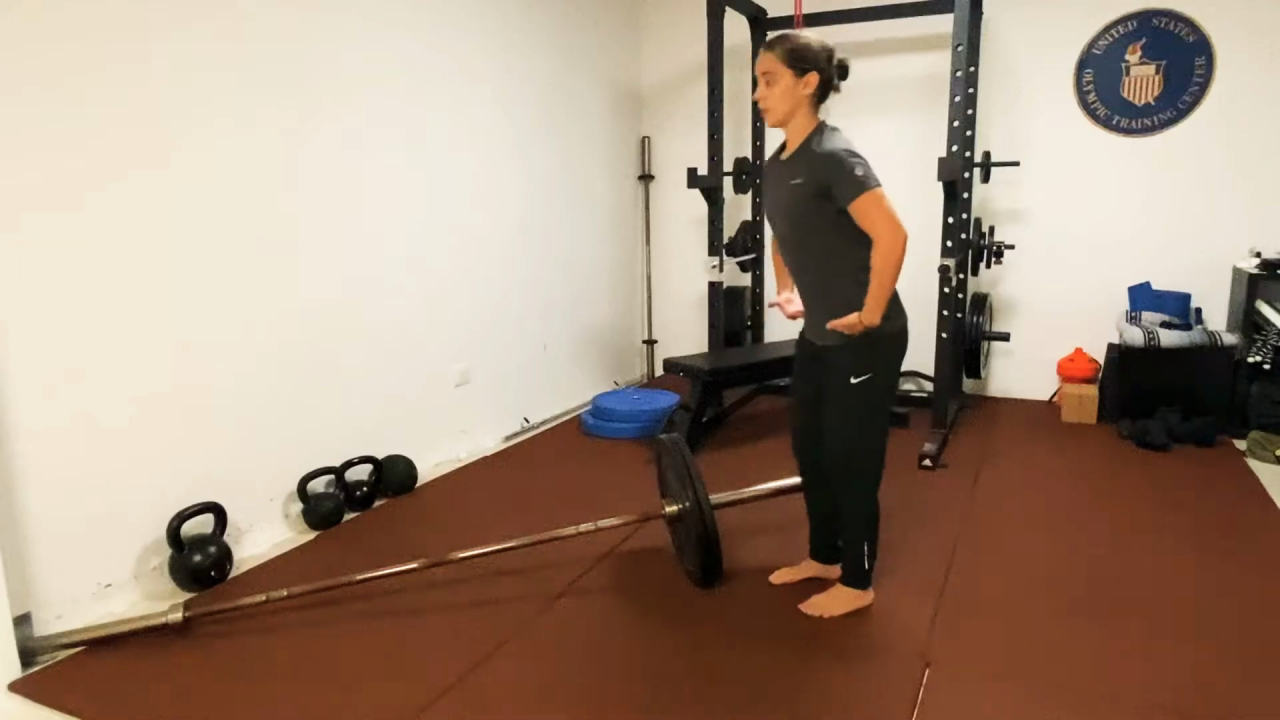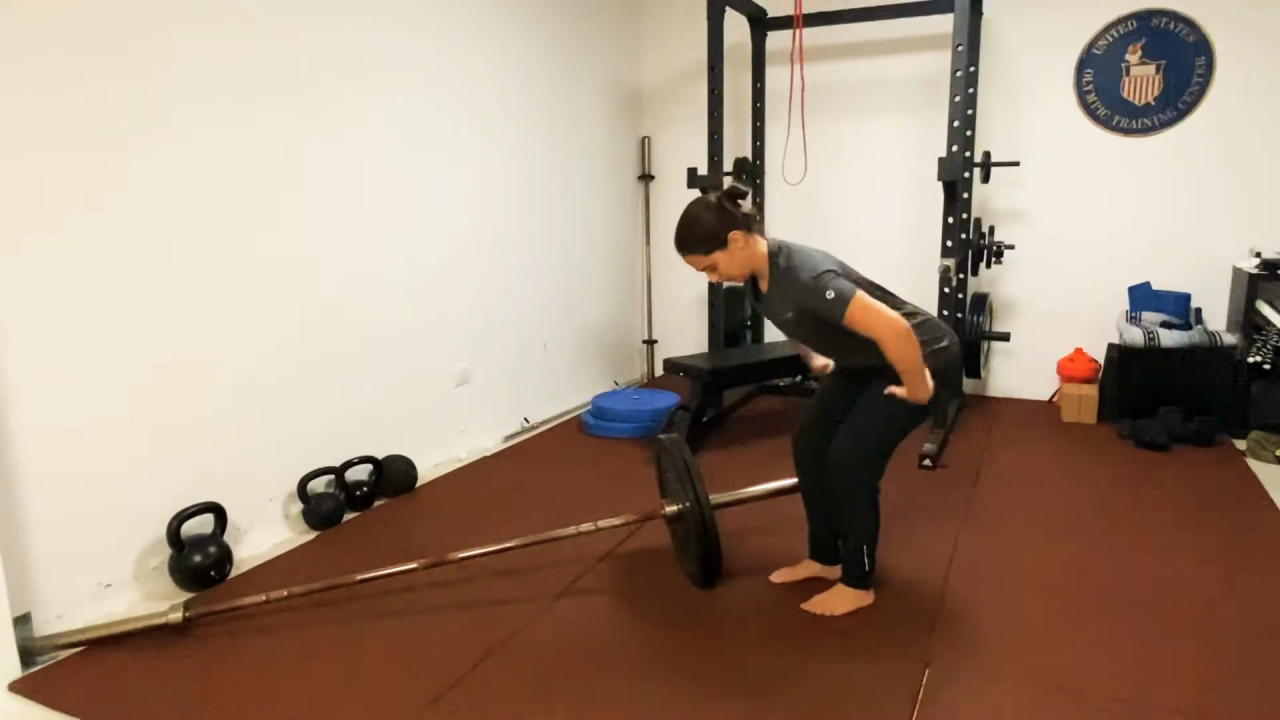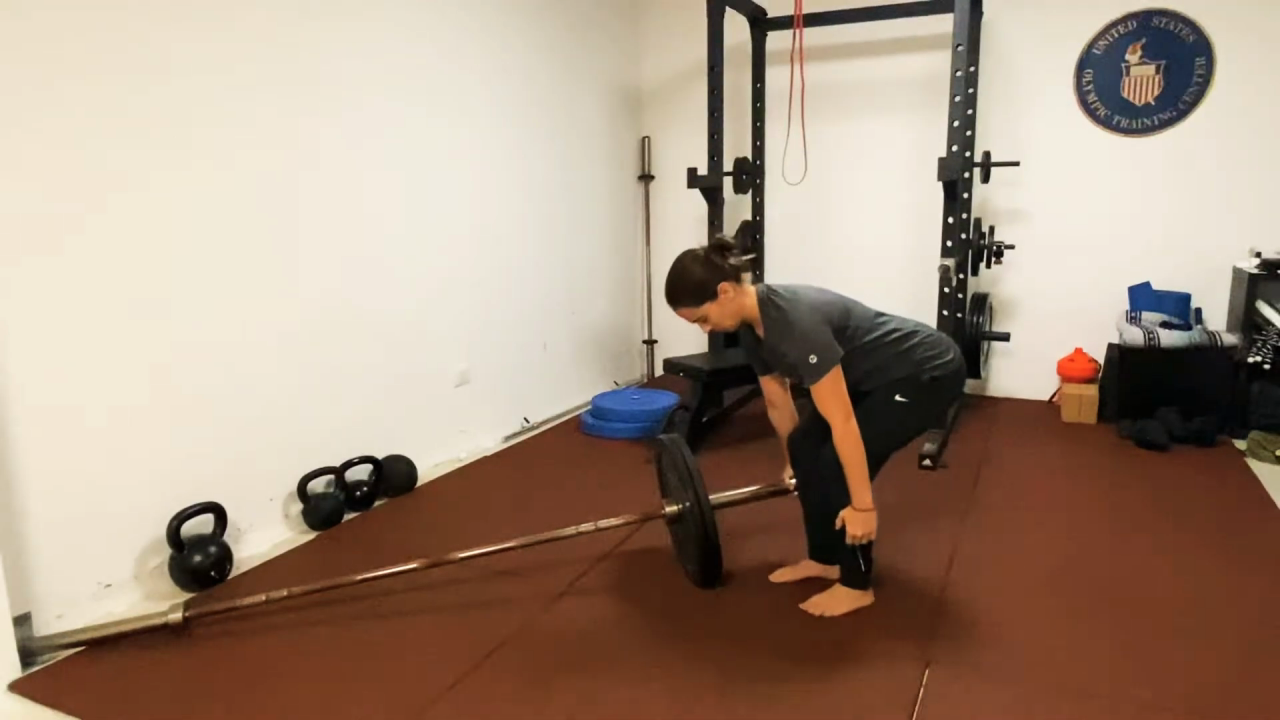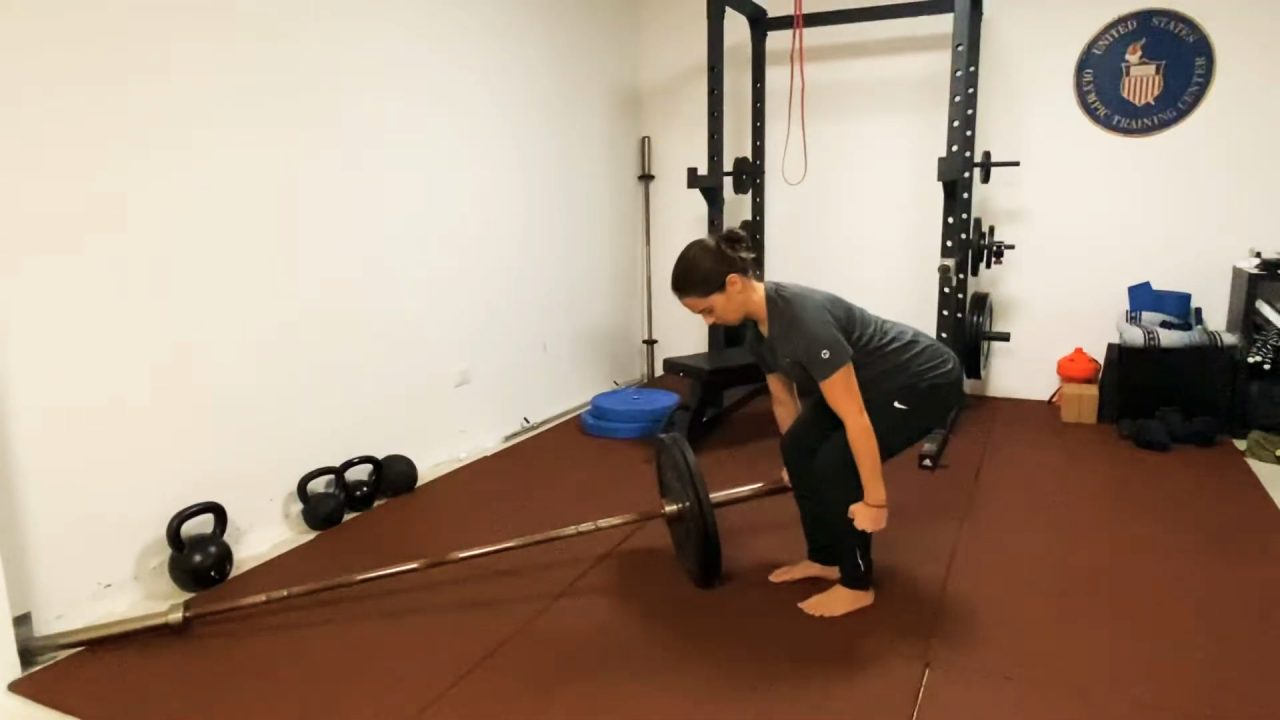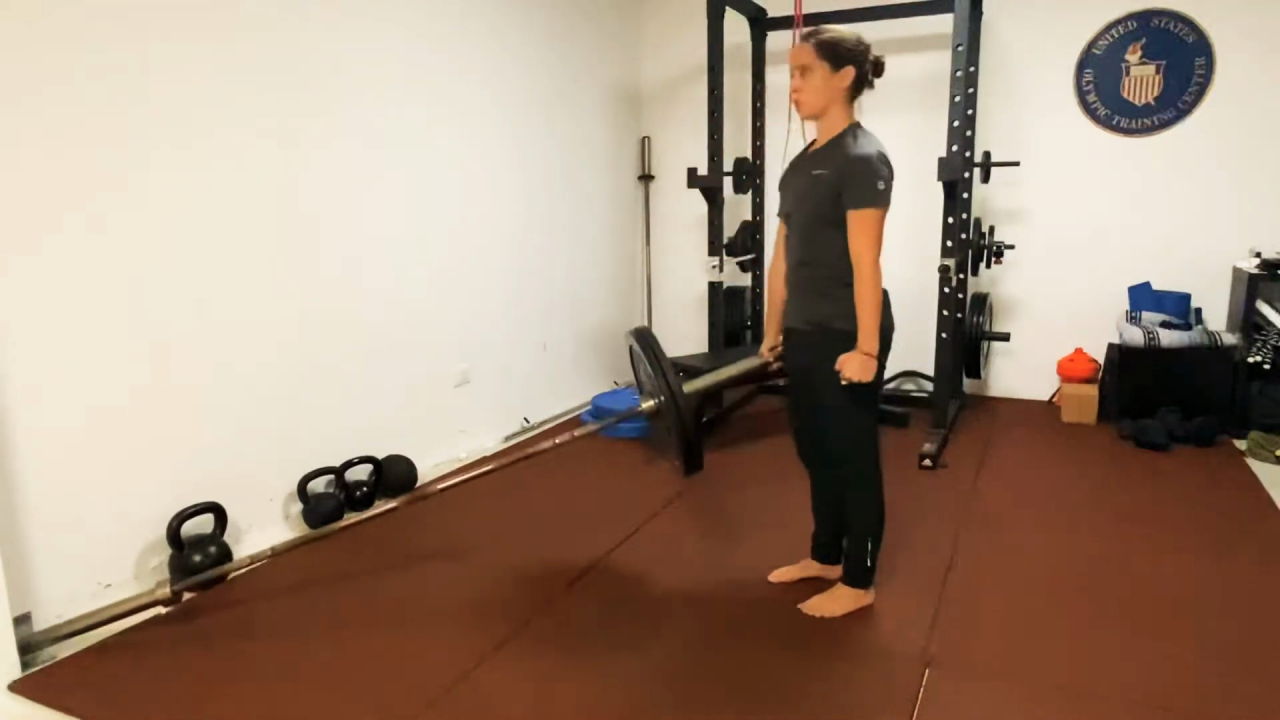
dt=1s
person 1, frame 1
left shoulder: (834, 157)
right shoulder: (775, 165)
left elbow: (891, 237)
left wrist: (871, 315)
right wrist: (786, 289)
left hip: (863, 340)
right hip: (818, 336)
left knee: (851, 456)
right knee: (810, 450)
left ankle: (857, 582)
right ankle: (823, 557)
person 1, frame 2
left shoulder: (803, 275)
right shoulder: (758, 278)
left elbow: (893, 329)
left wrist: (919, 388)
right wrist: (816, 361)
left hip: (924, 357)
right hip: (866, 360)
left knee: (850, 458)
right knee: (809, 446)
left ankle: (858, 585)
right ankle: (824, 558)
person 1, frame 3
left shoulder: (796, 320)
right shoulder: (751, 325)
left elbow: (842, 423)
right elbow: (777, 400)
left wrist: (863, 505)
right wrist: (791, 462)
left hip: (929, 372)
right hip: (876, 374)
left knee: (836, 463)
right knee: (805, 448)
left ankle: (856, 585)
right ankle: (823, 558)
person 1, frame 4
left shoulder: (803, 319)
right shoulder: (758, 326)
left elbow: (855, 419)
right elbow: (784, 398)
left wrist: (875, 499)
right wrist: (792, 458)
left hip: (927, 382)
right hip: (879, 380)
left knee: (834, 466)
right knee: (799, 449)
left ankle: (856, 585)
right ankle: (823, 558)
person 1, frame 5
left shoulder: (862, 158)
right shoulder: (803, 161)
left elbow: (866, 264)
left wrist: (867, 349)
right wrist: (772, 333)
left hip: (846, 339)
right hip: (804, 334)
left knee: (852, 457)
right knee: (816, 453)
left ankle: (858, 583)
right ankle: (825, 557)
